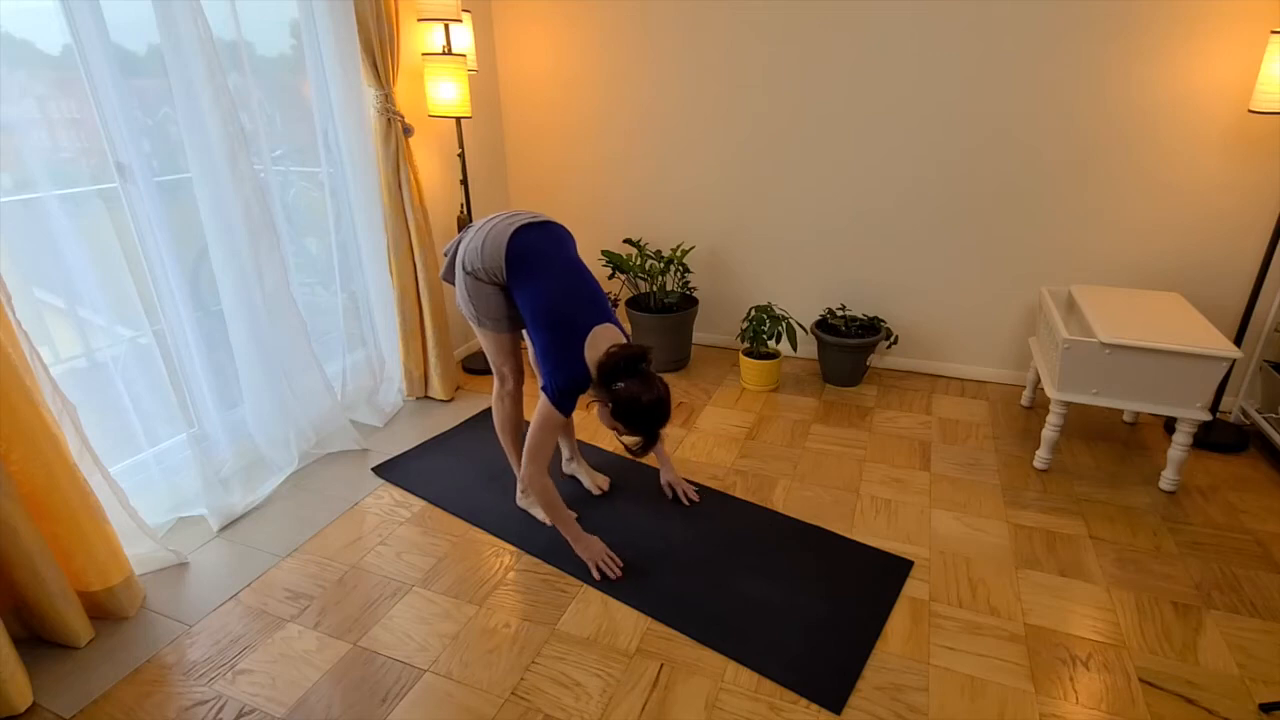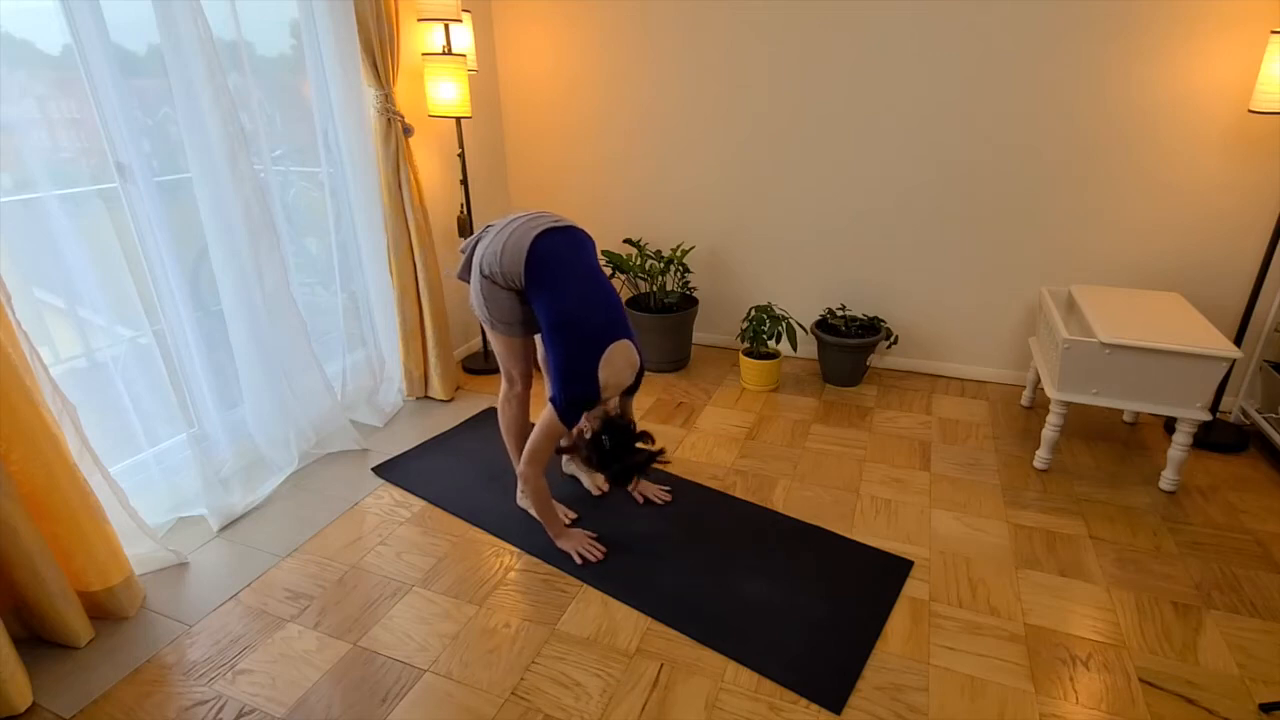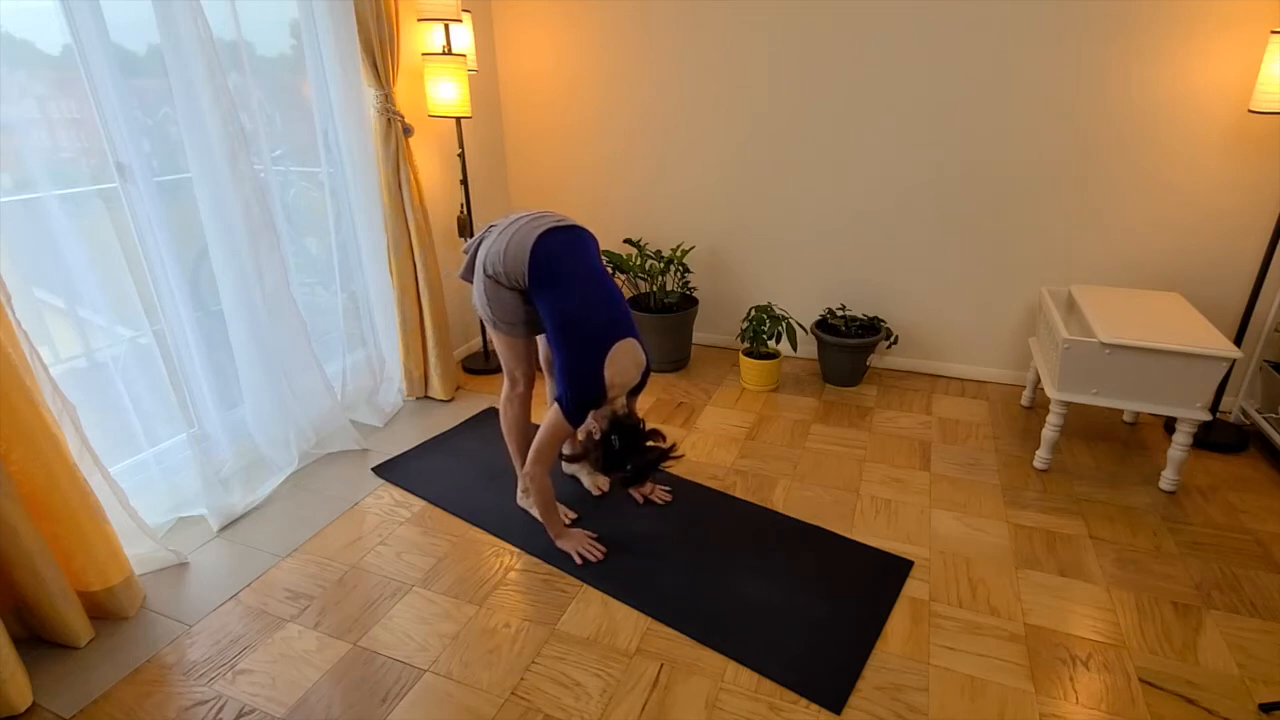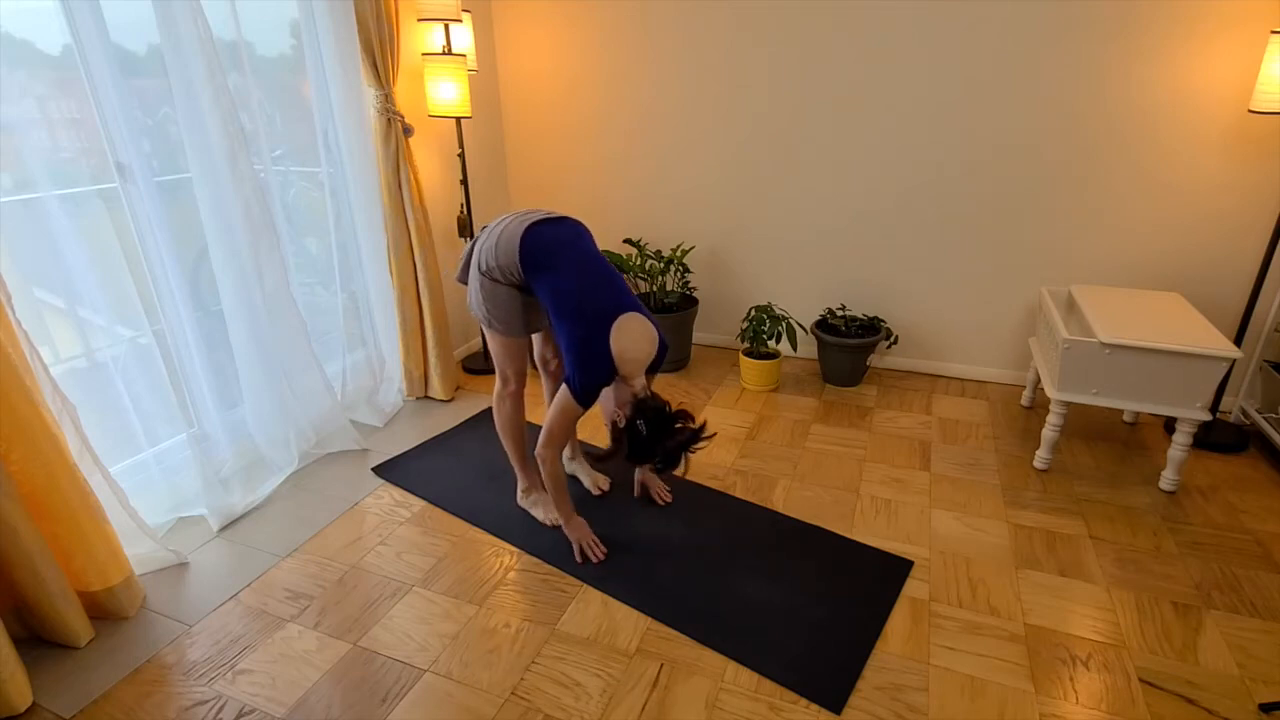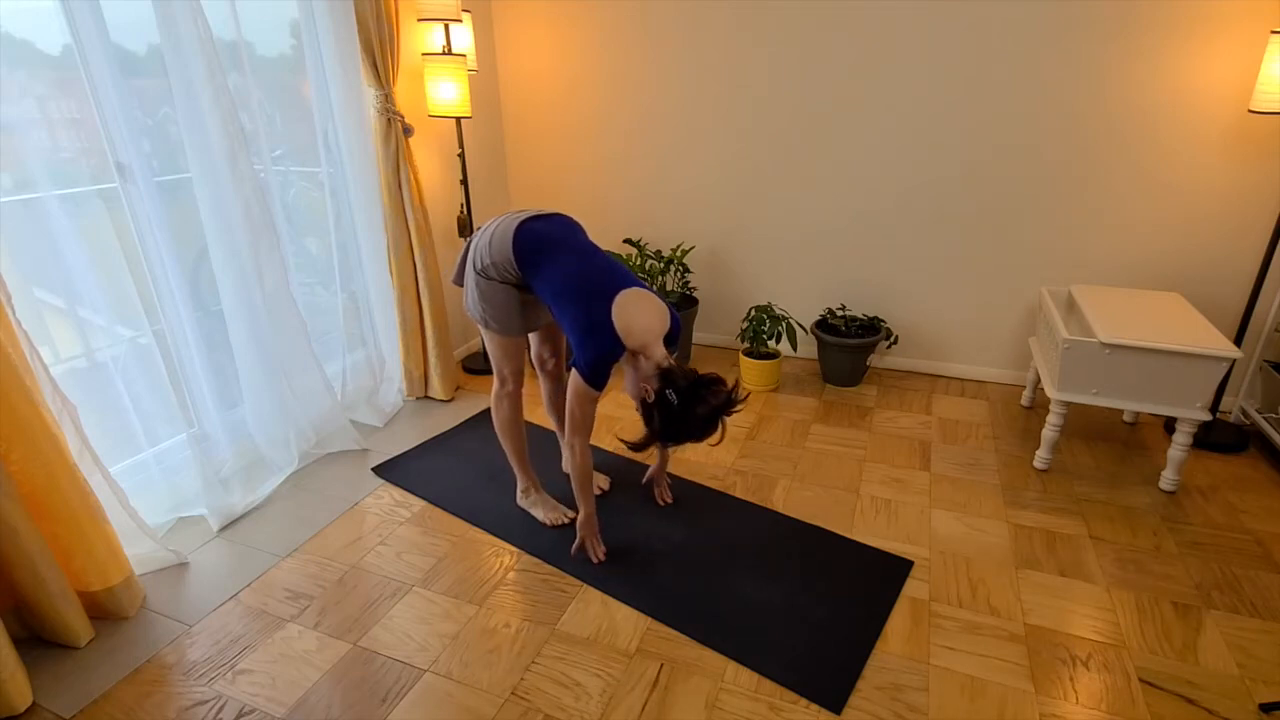
dt=1s
person 1, frame 1
left shoulder: (627, 364)
right shoulder: (571, 375)
left elbow: (644, 409)
right elbow: (533, 470)
left wrist: (668, 468)
right wrist: (579, 540)
right hip: (485, 256)
right knee: (509, 379)
left ankle: (573, 459)
right ankle: (523, 493)
person 1, frame 2
left shoulder: (631, 371)
right shoulder: (579, 389)
left elbow: (623, 424)
right elbow: (529, 468)
left wrist: (633, 477)
right wrist: (560, 535)
right hip: (502, 259)
right knee: (518, 381)
left ankle: (570, 459)
right ankle: (523, 494)
person 1, frame 3
left shoulder: (637, 371)
right shoulder: (584, 389)
left elbow: (624, 421)
right elbow: (535, 469)
left wrist: (634, 477)
right wrist: (560, 534)
right hip: (507, 258)
right knee: (520, 382)
left ankle: (573, 458)
right ankle: (524, 492)
person 1, frame 4
left shoulder: (654, 349)
right shoulder: (595, 368)
left elbow: (645, 414)
right elbow: (546, 451)
left wrist: (644, 467)
right wrist: (570, 520)
right hip: (502, 254)
right knee: (512, 381)
left ankle: (574, 457)
right ankle: (527, 489)
person 1, frame 5
left shoulder: (668, 327)
right shoulder: (601, 348)
left elbow: (663, 407)
right elbow: (578, 438)
left wrist: (661, 463)
right wrist: (587, 516)
right hip: (499, 254)
left knee: (551, 362)
right knee: (509, 380)
left ankle: (568, 459)
right ankle: (527, 489)
